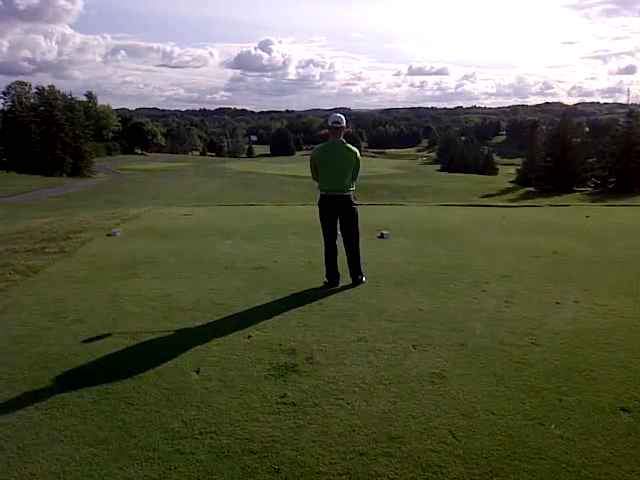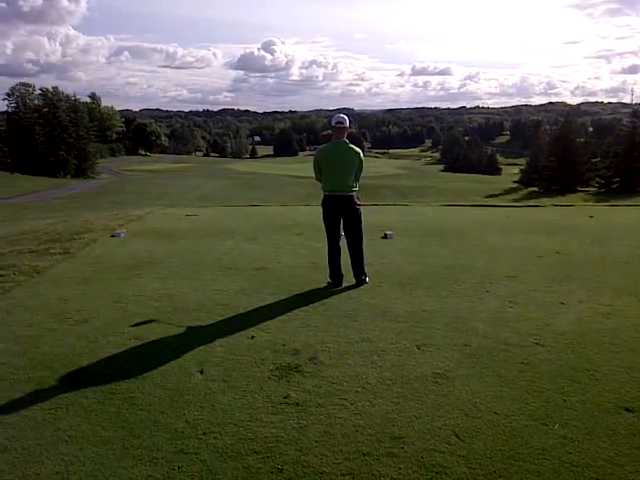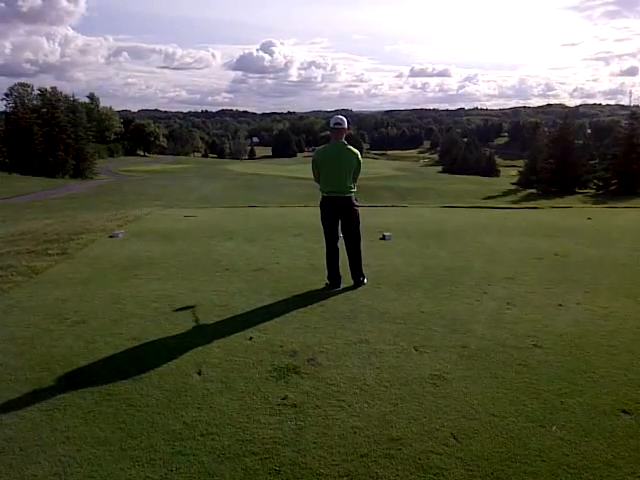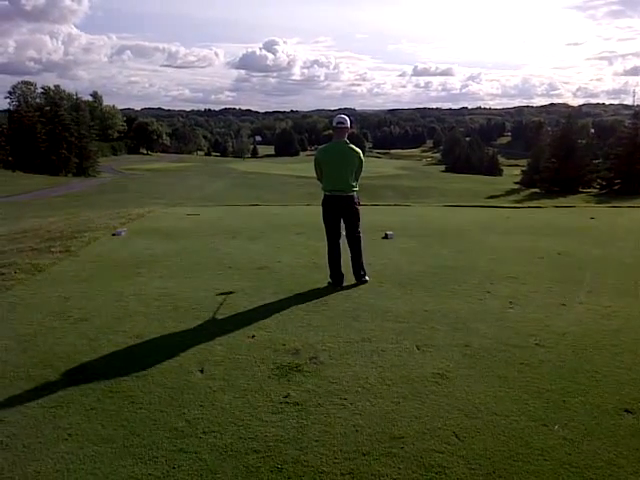
dt=0.3s
person 1, frame 1
left shoulder: (317, 152)
right shoulder: (353, 152)
left elbow: (315, 177)
right elbow: (354, 177)
left hip: (326, 200)
right hip: (347, 199)
left knee: (330, 241)
right knee: (351, 240)
left ankle: (332, 278)
right ankle: (356, 277)
person 1, frame 2
left shoulder: (321, 152)
right shoulder: (356, 153)
left elbow: (318, 177)
right elbow: (357, 178)
left hip: (330, 200)
right hip: (350, 199)
left knee: (333, 241)
right knee: (355, 241)
left ankle: (336, 279)
right ankle: (360, 277)
person 1, frame 3
left shoulder: (319, 153)
right shoulder: (354, 154)
left elbow: (317, 178)
right elbow: (355, 179)
left hip: (328, 201)
right hip: (348, 200)
left knee: (331, 242)
right knee: (353, 242)
left ankle: (334, 280)
right ankle: (358, 278)
person 1, frame 4
left shoulder: (321, 152)
right shoulder: (356, 153)
left elbow: (319, 177)
right elbow: (357, 177)
left hip: (330, 200)
right hip: (350, 199)
left knee: (333, 241)
right knee: (354, 238)
left ankle: (336, 278)
right ankle: (360, 274)
